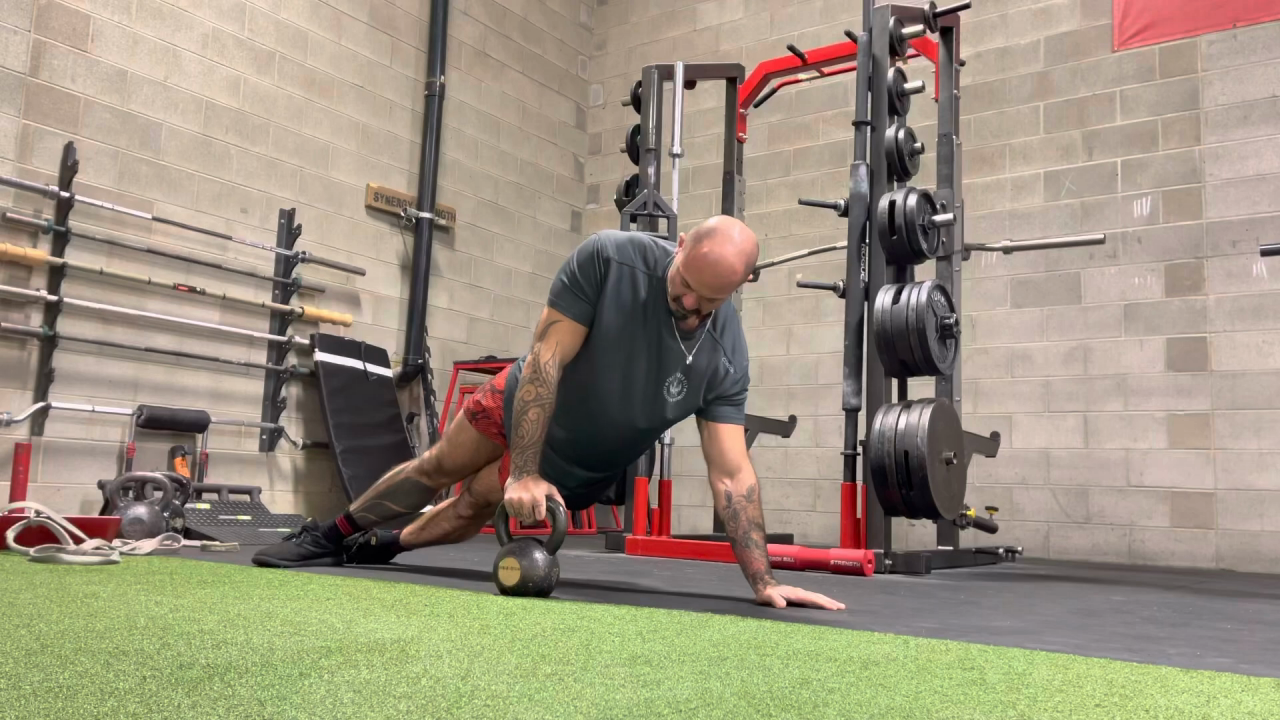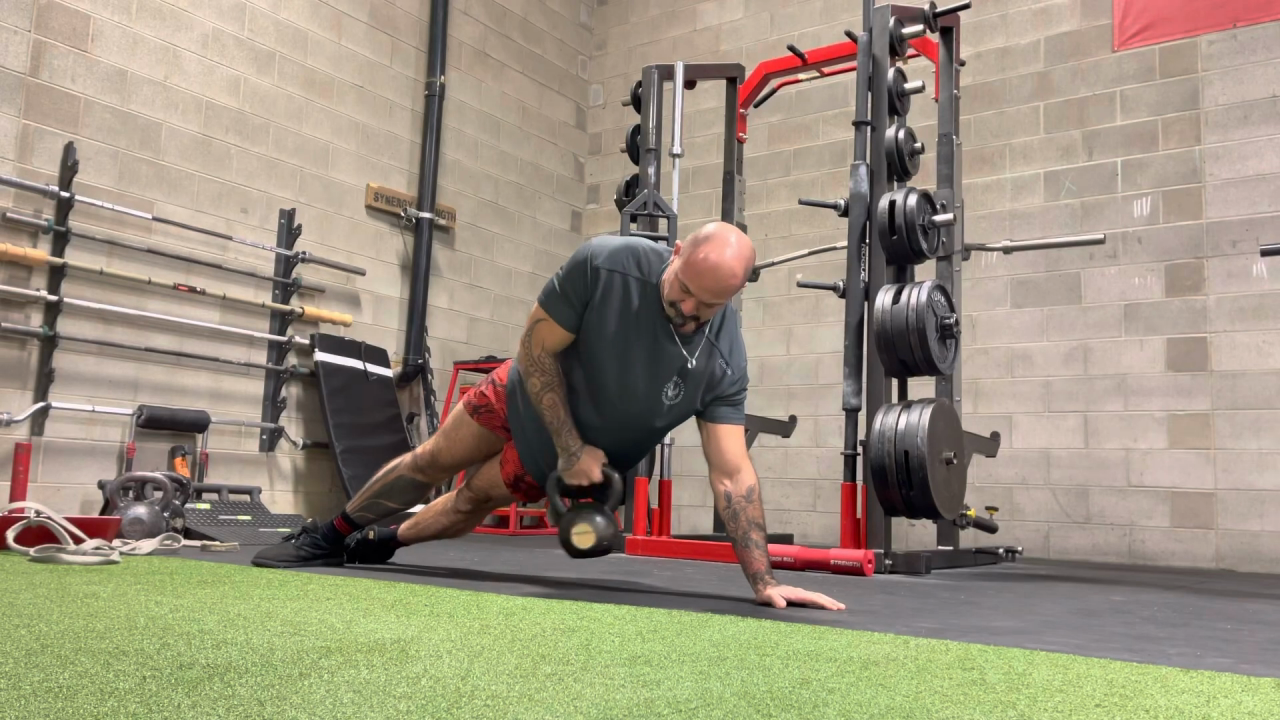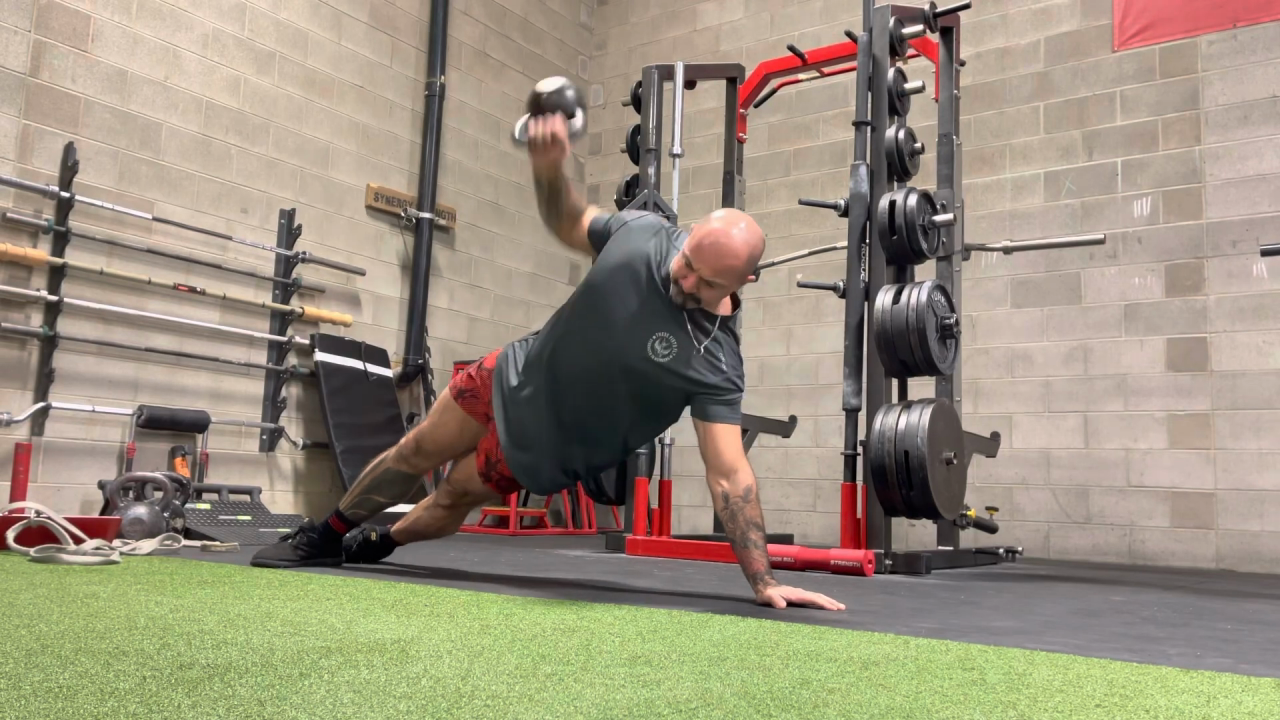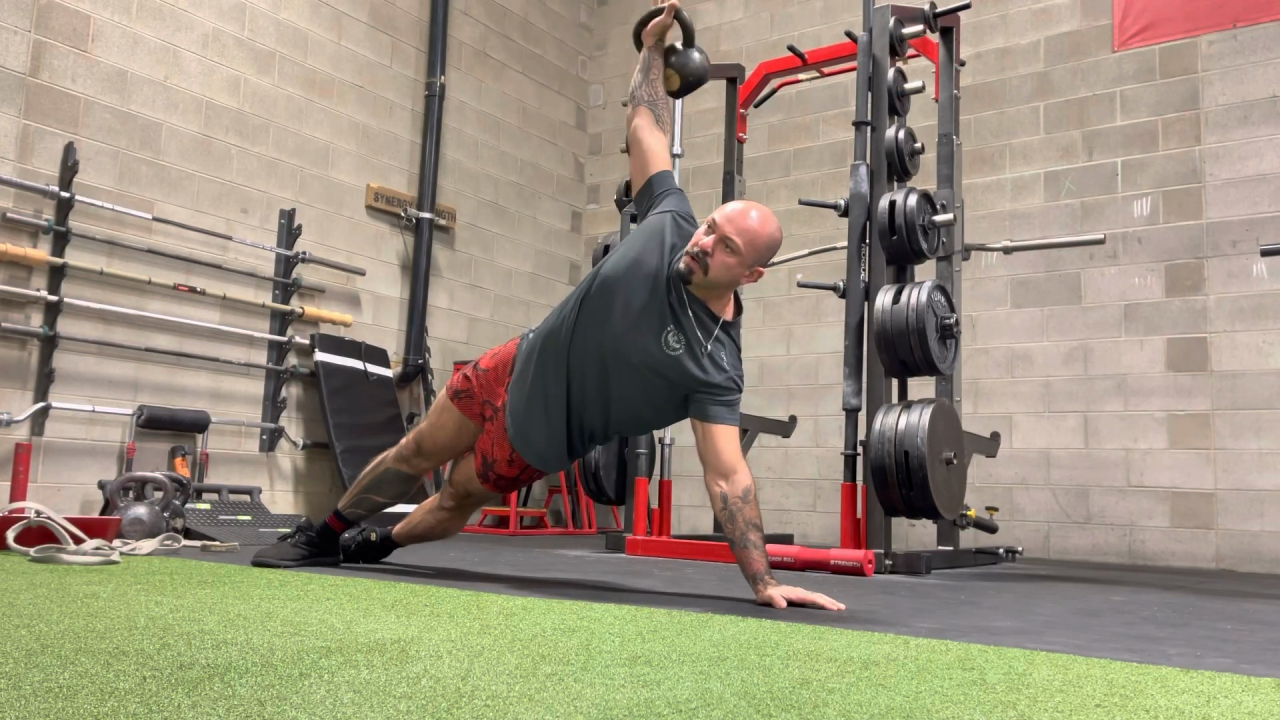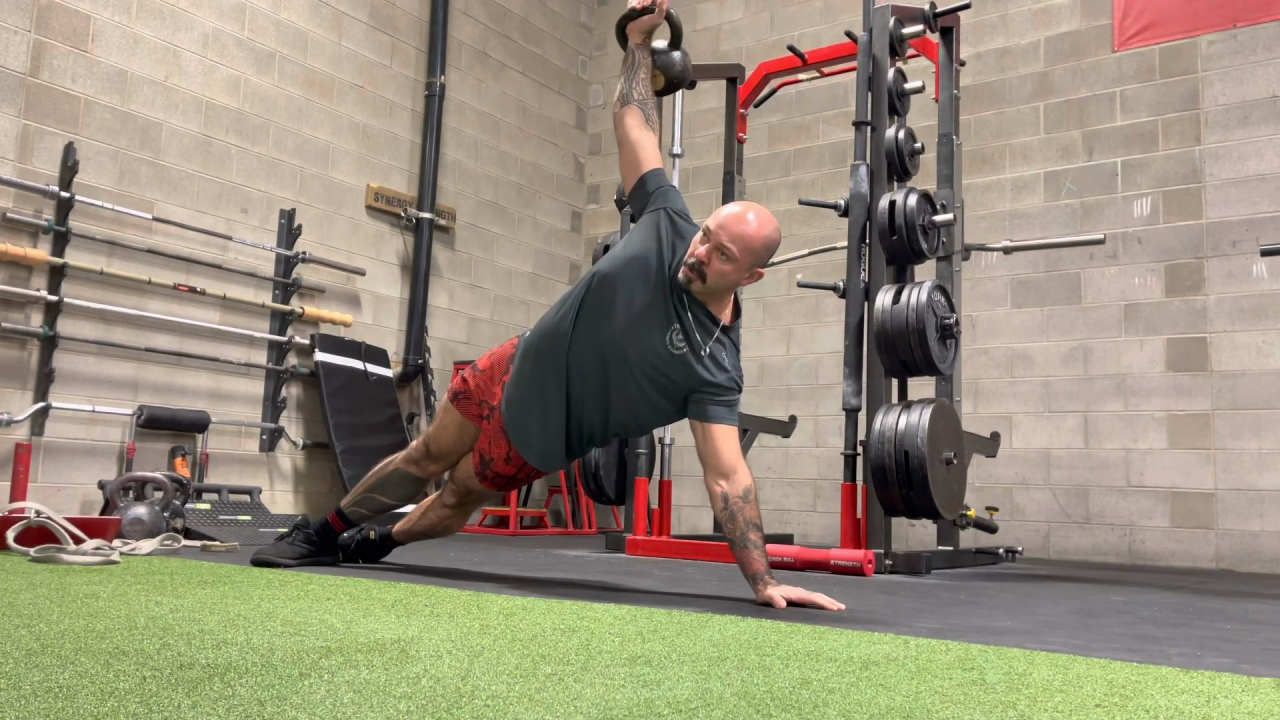
dt=1s
person 1, frame 1
left shoulder: (725, 357)
right shoulder: (607, 258)
left elbow: (730, 473)
right elbow: (546, 359)
left wrist: (763, 581)
right wrist: (523, 473)
left hip: (579, 465)
right hip: (522, 403)
left knee: (474, 507)
right knee: (437, 469)
left ankle: (377, 546)
right ankle: (332, 536)
person 1, frame 2
left shoulder: (723, 360)
right shoulder: (603, 263)
left elbow: (731, 474)
right elbow: (536, 348)
left wrist: (764, 581)
right wrist: (571, 450)
right hip: (526, 397)
left knee: (474, 500)
right knee: (430, 464)
left ankle: (378, 543)
right ankle: (329, 536)
person 1, frame 3
left shoulder: (716, 366)
right shoulder: (646, 232)
left elbow: (729, 475)
right elbow: (567, 225)
left wrist: (763, 578)
right wrist: (548, 168)
left hip: (540, 446)
right hip: (515, 378)
left knee: (454, 499)
right knee: (416, 452)
left ankle: (373, 544)
right ankle: (327, 535)
person 1, frame 4
left shoulder: (715, 362)
right shoulder: (670, 221)
left elbow: (728, 477)
right elbow: (646, 128)
left wrist: (763, 580)
left hip: (541, 430)
right hip: (517, 369)
left knee: (460, 498)
right knee: (416, 454)
left ankle: (370, 545)
right ankle: (326, 535)
person 1, frame 5
left shoulder: (713, 363)
right shoulder: (668, 225)
left elbow: (727, 476)
right elbow: (634, 127)
left wrist: (763, 581)
left hip: (541, 430)
right hip: (516, 368)
left knee: (461, 495)
right knee: (425, 458)
left ankle: (371, 543)
right ankle: (325, 533)
